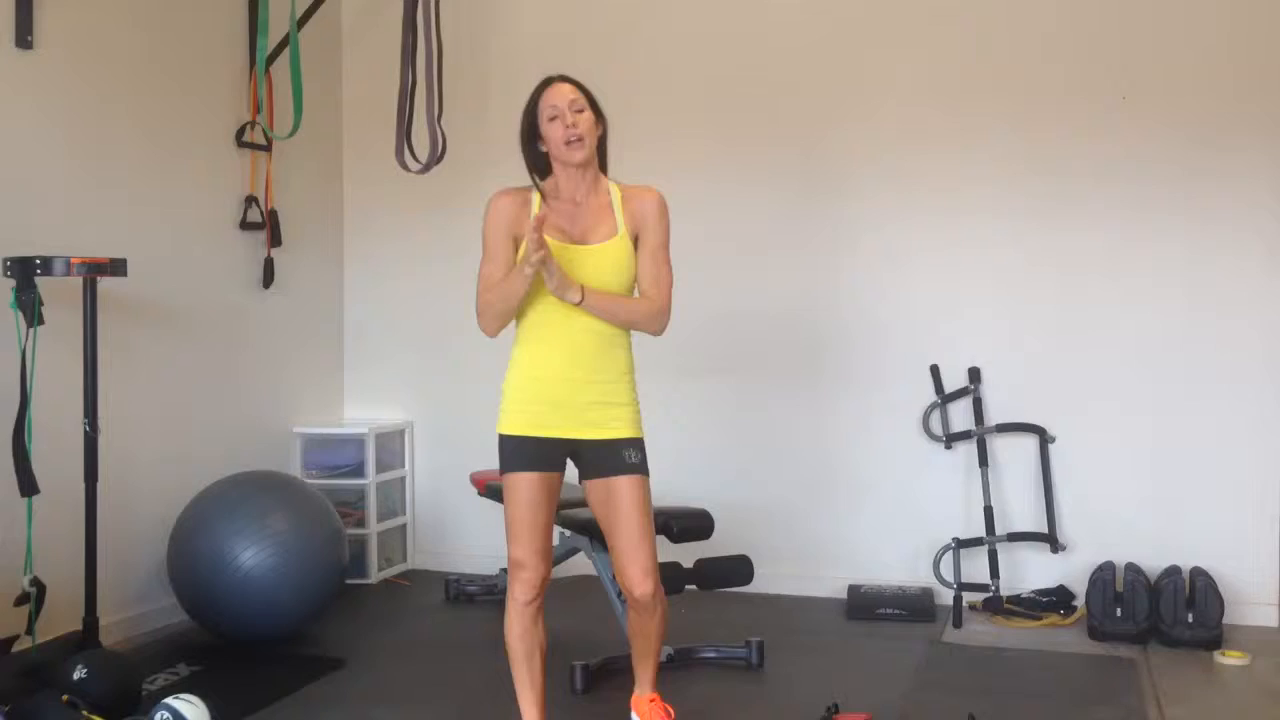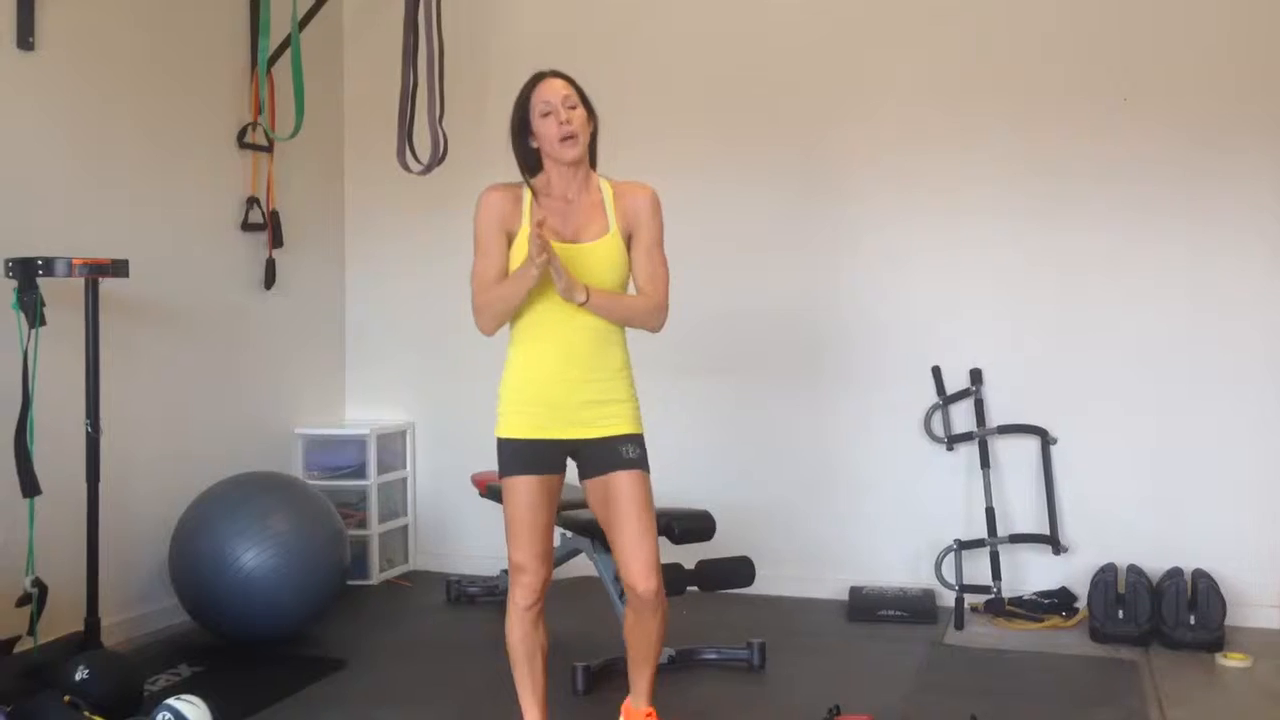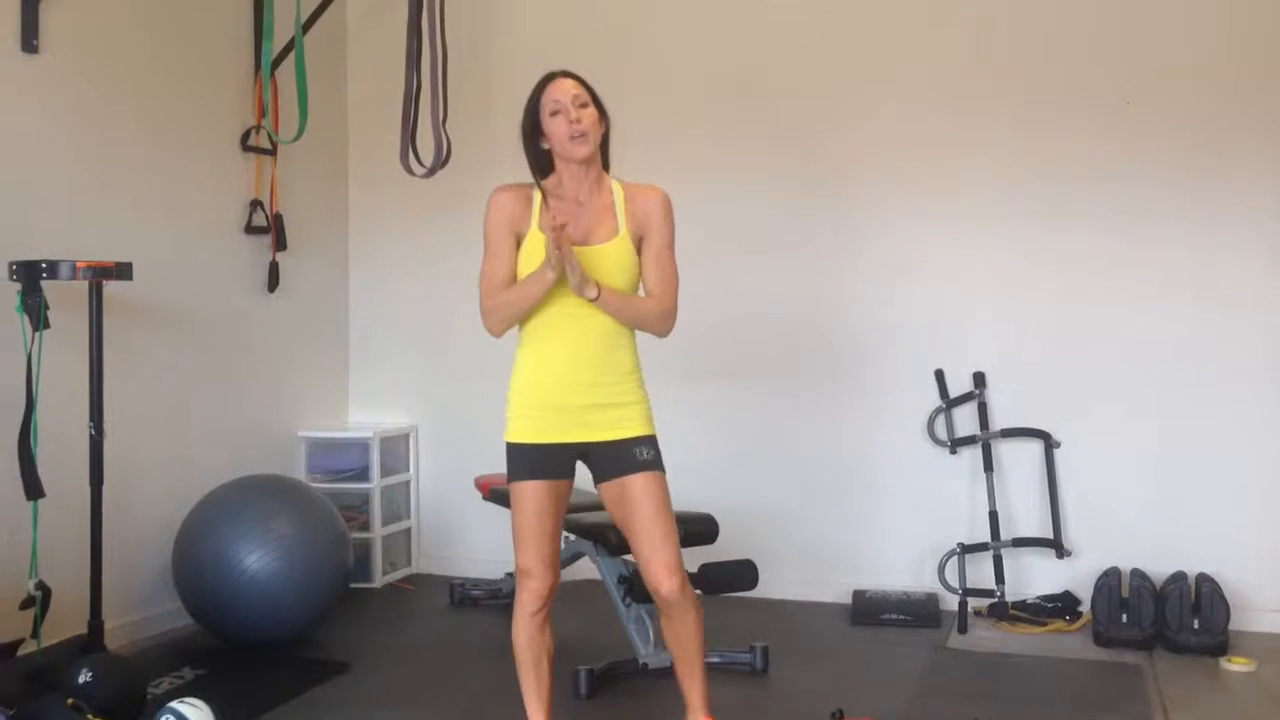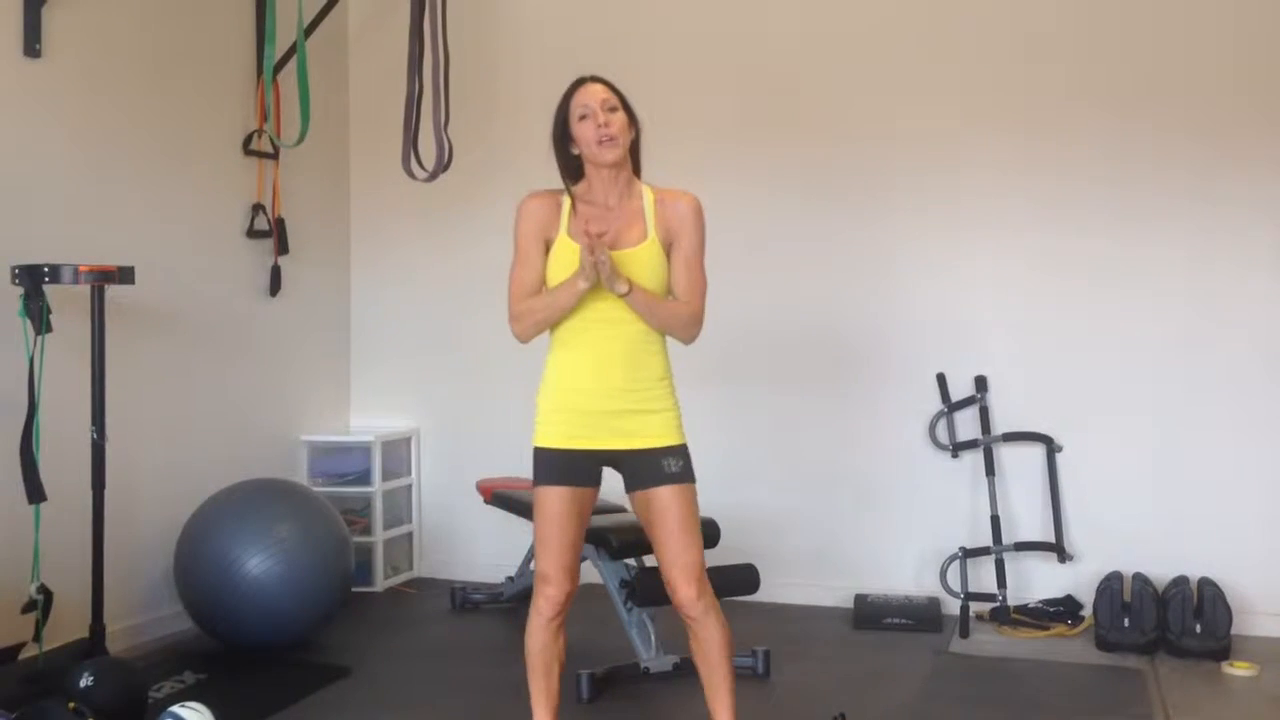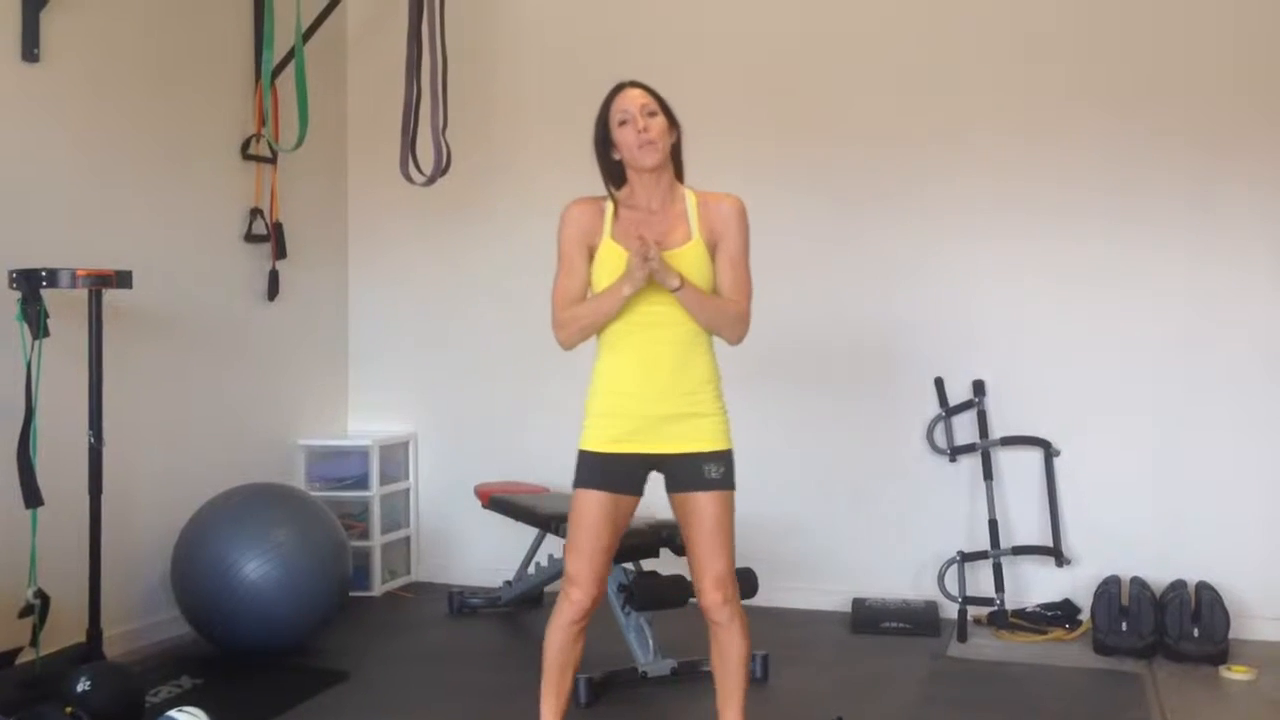
dt=0.2s
person 1, frame 1
left shoulder: (641, 205)
right shoulder: (511, 207)
left elbow: (656, 314)
right elbow: (489, 318)
left wrist: (573, 290)
right wrist: (530, 266)
left hip: (610, 415)
right hip: (532, 413)
left knee: (642, 585)
right knee: (527, 578)
person 1, frame 2
left shoulder: (634, 201)
right shoulder: (502, 204)
left elbow: (654, 311)
right elbow: (486, 315)
left wrist: (575, 288)
right wrist: (534, 268)
left hip: (609, 413)
right hip: (530, 412)
left knee: (645, 583)
right knee: (528, 582)
person 1, frame 3
left shoulder: (646, 204)
right shoulder: (512, 205)
left elbow: (661, 316)
right elbow: (493, 316)
left wrist: (585, 284)
right wrist: (548, 271)
left hip: (620, 415)
right hip: (538, 416)
left knee: (669, 584)
right knee: (535, 587)
person 1, frame 4
left shoulder: (676, 209)
right shoulder: (541, 211)
left elbow: (689, 322)
right elbow: (522, 322)
left wrist: (621, 281)
right wrist: (583, 279)
left hip: (651, 423)
right hip: (568, 423)
left knee: (691, 591)
right knee: (553, 592)
person 1, frame 5
left shoulder: (719, 211)
right shoulder: (585, 218)
left elbow: (736, 324)
right elbow: (565, 329)
left wrist: (672, 277)
right wrist: (631, 282)
left hip: (696, 427)
right hip: (614, 428)
left knee: (719, 597)
right knee: (578, 596)
